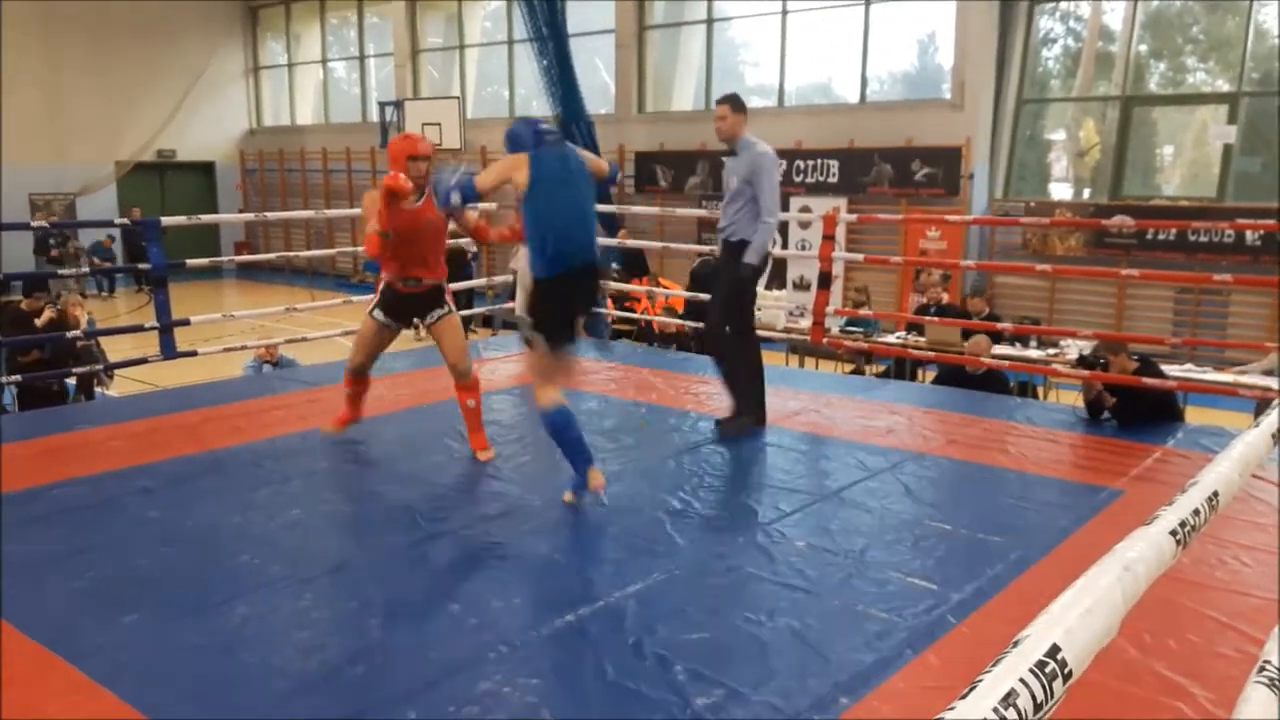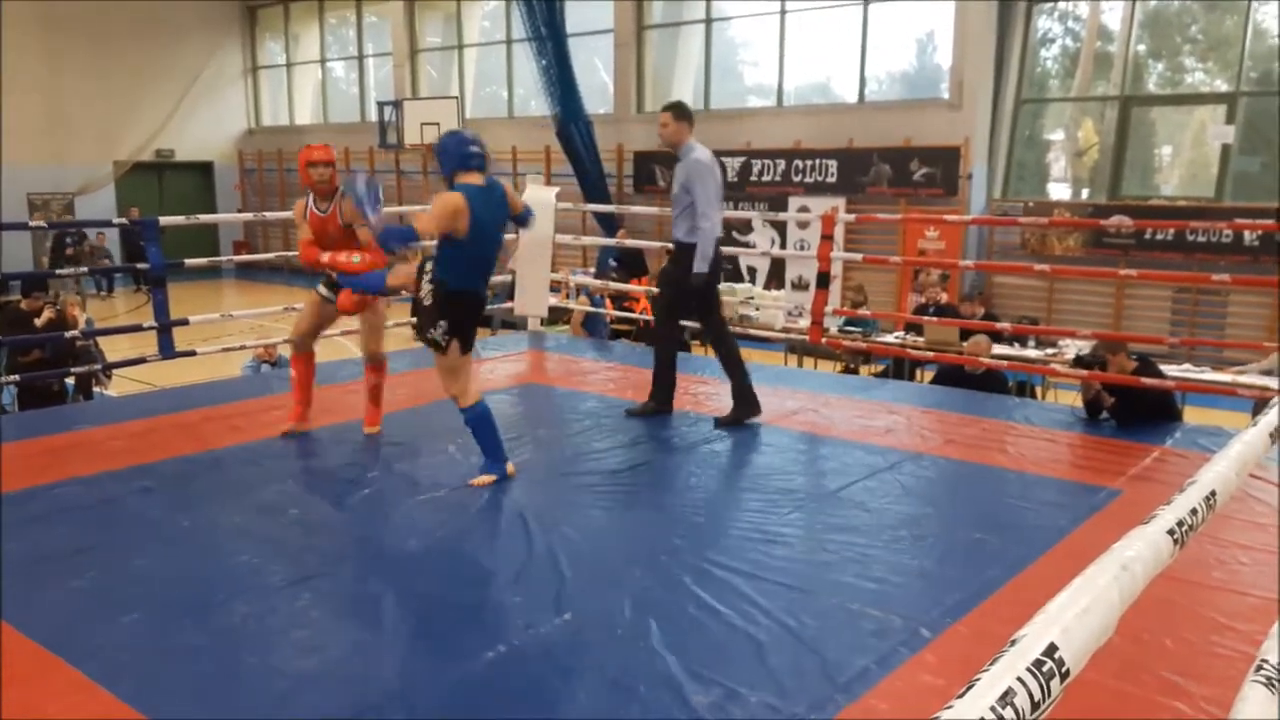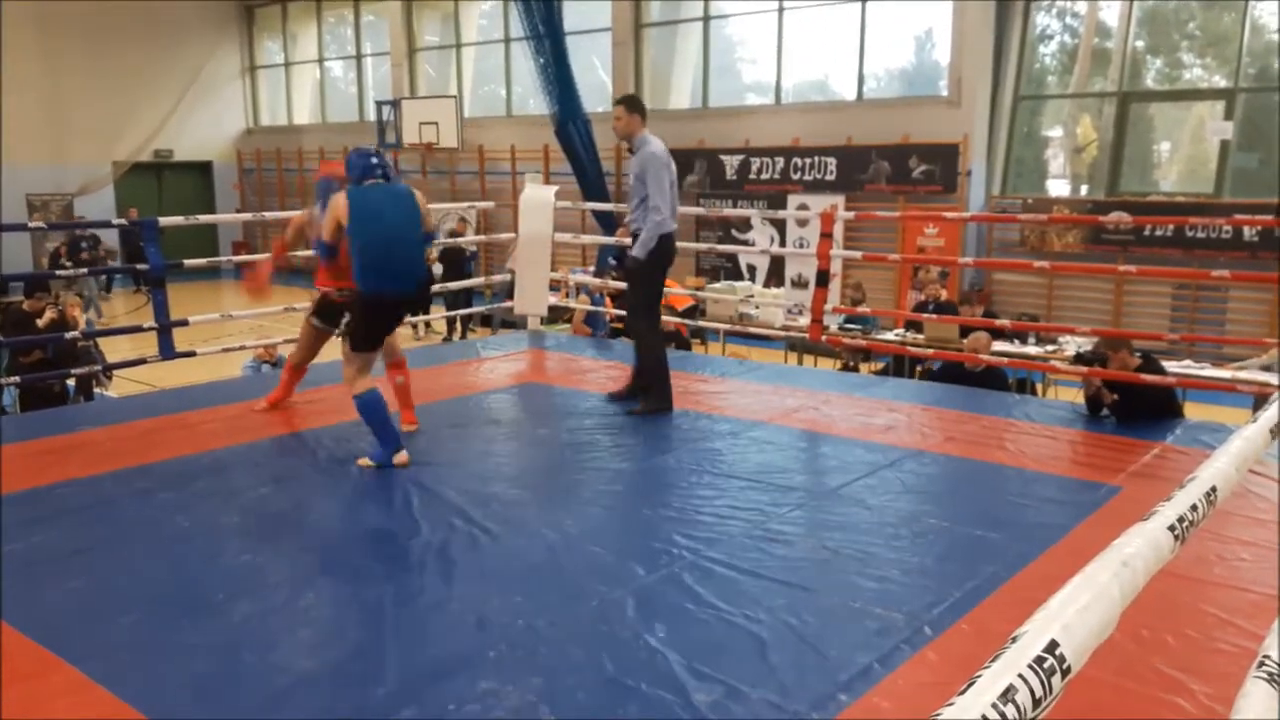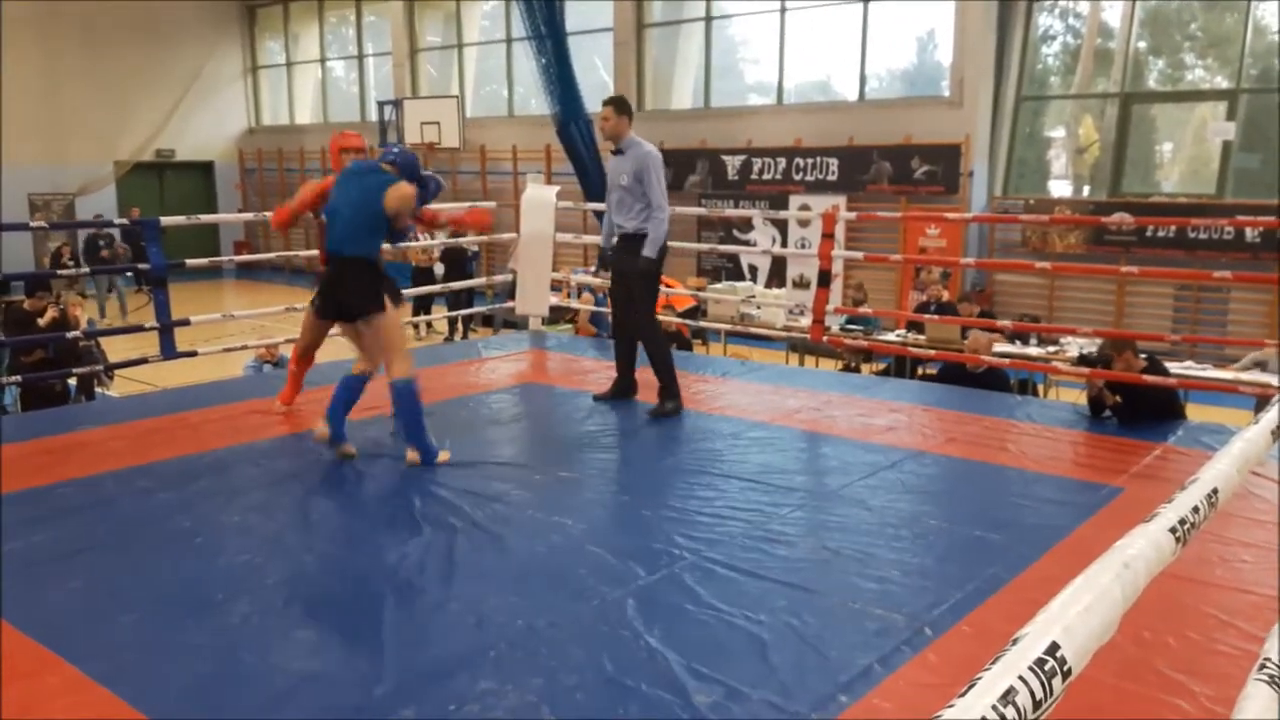
dt=0.4s
person 1, frame 1
left shoulder: (518, 164)
right shoulder: (577, 158)
left elbow: (459, 194)
right elbow: (610, 172)
left wrist: (452, 183)
left hip: (553, 283)
right hip: (585, 277)
left knee: (542, 388)
left ankle: (585, 471)
person 1, frame 2
left shoulder: (453, 201)
right shoulder: (498, 189)
left elbow: (395, 242)
right elbow: (524, 217)
left hip: (456, 301)
left knee: (460, 387)
right knee: (396, 277)
left ankle: (498, 463)
right ankle: (346, 282)
person 1, frame 3
left shoulder: (342, 200)
right shoulder: (412, 196)
left elbow: (325, 251)
left hip: (374, 301)
right hip: (417, 290)
left knee: (356, 376)
left ankle: (391, 449)
person 1, frame 4
left shoulder: (349, 172)
right shoulder: (404, 191)
left hip: (335, 275)
right hip: (361, 273)
left knee: (369, 361)
right knee: (400, 362)
left ankle: (332, 425)
right ankle: (420, 447)
person 2, frame 1
left shoulder: (761, 156)
right shoulder: (732, 159)
left elbow: (769, 216)
left wrist: (751, 260)
right wrist: (724, 254)
left hip: (745, 254)
right hip: (731, 251)
left knee: (714, 327)
right knee: (740, 331)
left ankle: (747, 409)
right ankle: (750, 409)
person 2, frame 2
left shoulder: (697, 162)
right shoulder: (689, 161)
left elbow: (707, 220)
left wrist: (699, 268)
left hip: (692, 255)
right hip: (693, 255)
left knee: (665, 324)
right knee: (714, 328)
left ankle: (660, 400)
right ankle: (744, 401)
person 2, frame 3
left shoulder: (651, 154)
right shoulder: (644, 152)
left elbow: (658, 211)
left wrist: (638, 253)
left hip: (652, 244)
right hip: (651, 242)
left knee: (643, 318)
right knee: (640, 315)
left ankle: (659, 396)
right ankle: (642, 384)
person 2, frame 4
left shoulder: (646, 155)
right shoulder: (614, 160)
left elbow: (660, 210)
left wrist: (650, 254)
right wrist: (605, 245)
left hip: (645, 247)
right hip: (624, 245)
left knee: (643, 318)
right knee: (621, 316)
left ankle: (670, 395)
right ankle: (625, 382)
person 3, frame 1
left shoulder: (442, 195)
right shoulder: (376, 198)
left elbow: (480, 233)
right elbow: (375, 251)
right wrist: (387, 206)
left hip: (433, 293)
right hip: (393, 293)
left knee: (461, 368)
right knee: (357, 365)
left ankle: (478, 438)
right ankle: (352, 411)
person 3, frame 2
left shoulder: (351, 203)
right shoulder: (303, 208)
left elbow: (373, 251)
right elbow: (308, 253)
left wrist: (363, 289)
right wrist: (341, 259)
right hip: (336, 279)
left knee: (372, 351)
right knee: (299, 337)
left ankle: (373, 410)
right ankle: (300, 413)
person 3, frame 3
right shoulder: (306, 220)
right elbow: (283, 245)
right wrist: (266, 269)
right hip: (329, 299)
left knee: (392, 354)
right knee: (300, 357)
left ankle: (407, 412)
right ankle: (282, 392)
person 3, frame 4
right shoulder: (318, 191)
left elbow: (420, 215)
right elbow: (280, 222)
left wrist: (457, 219)
right wrist: (315, 195)
right knee: (306, 345)
right ankle: (290, 391)
